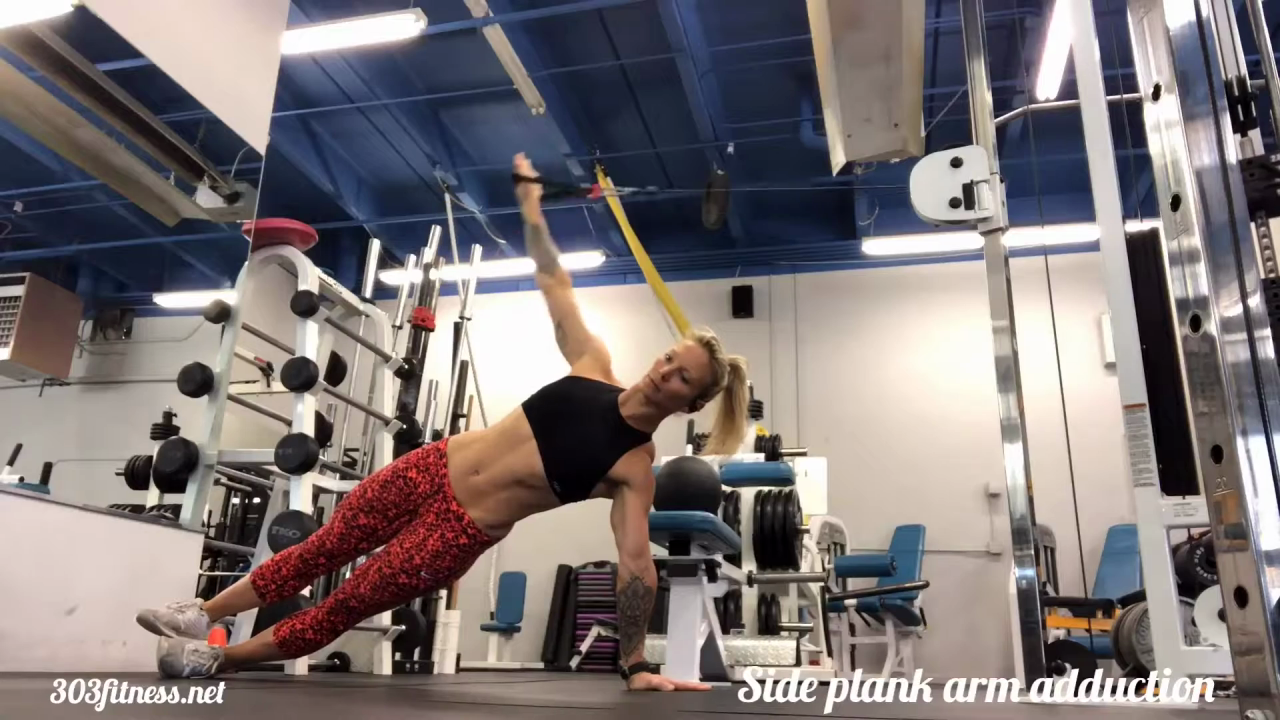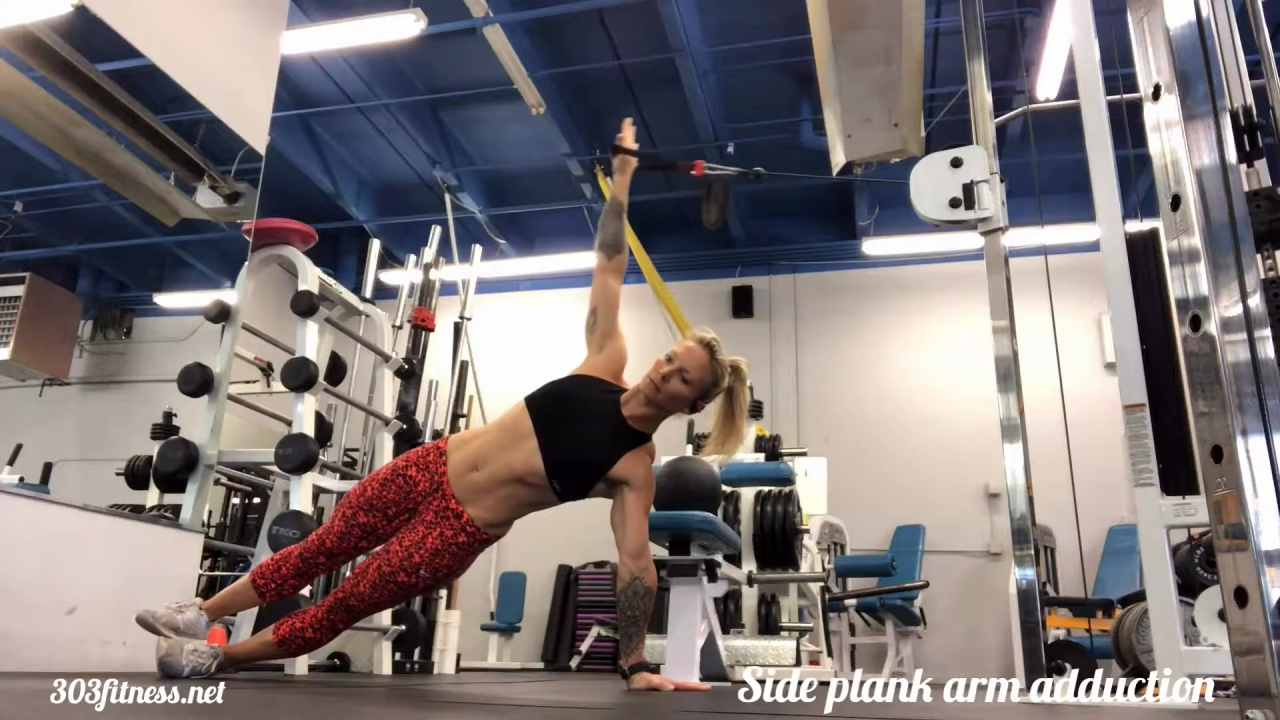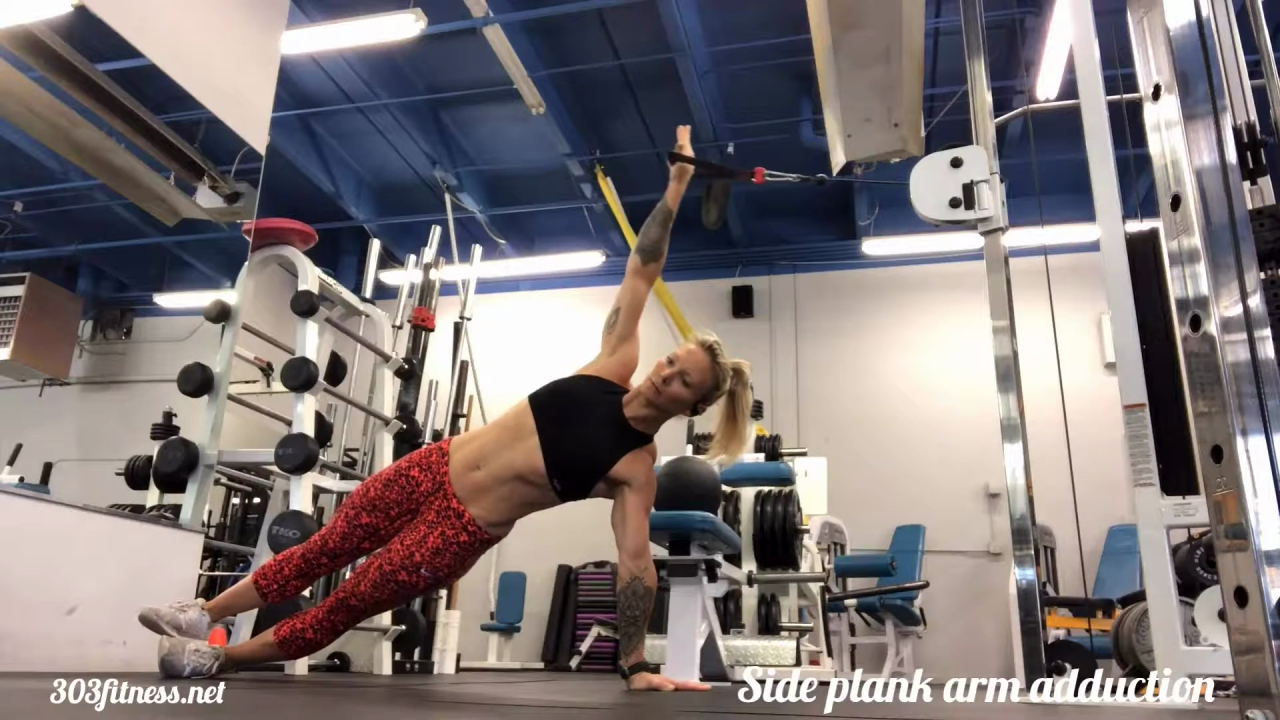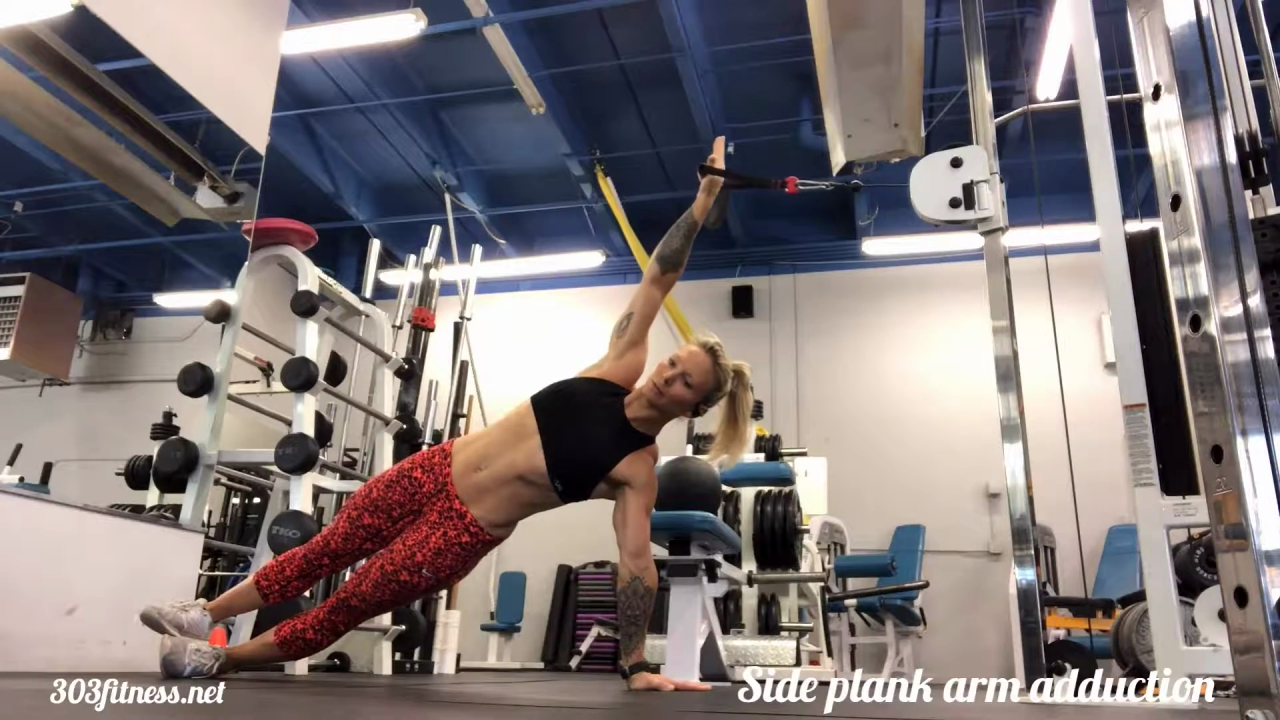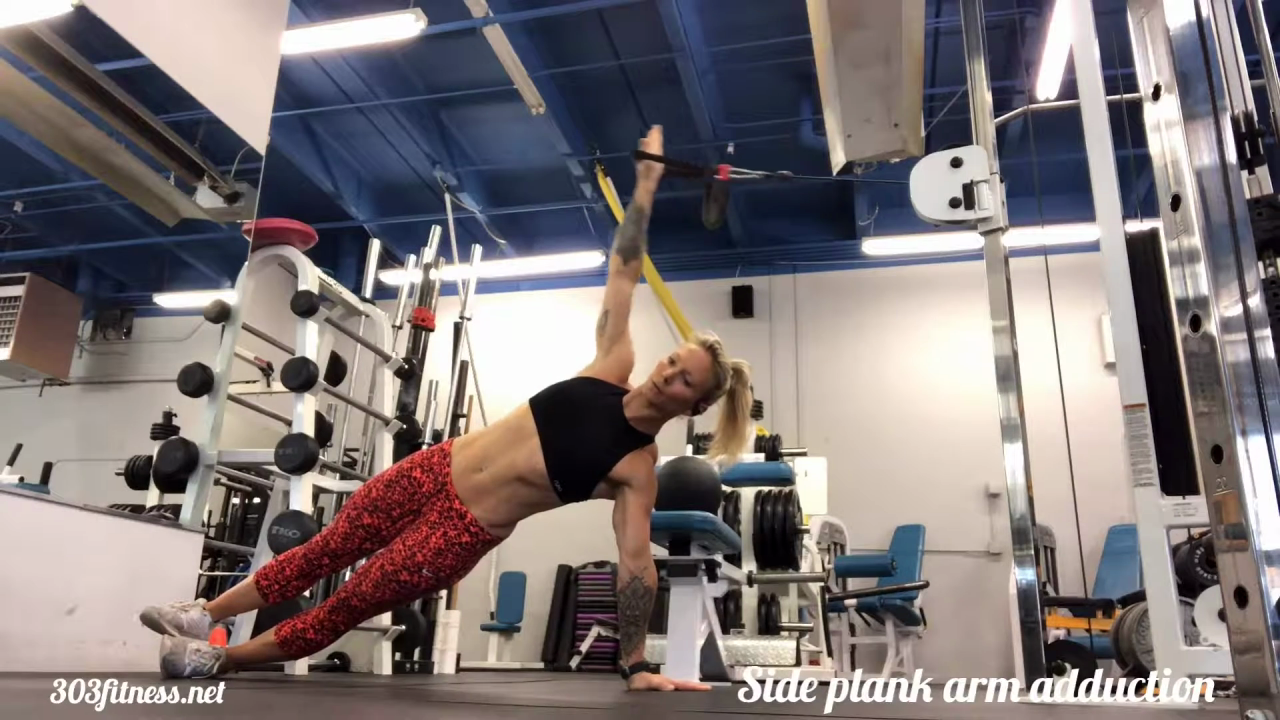
dt=0.5s
person 1, frame 1
left shoulder: (636, 467)
right shoulder: (595, 369)
left elbow: (636, 562)
right elbow: (554, 283)
left wrist: (636, 665)
right wrist: (532, 200)
left hip: (462, 532)
right hip: (435, 469)
left knee: (344, 608)
right knee: (321, 549)
left ankle: (217, 659)
right ankle: (200, 614)
person 1, frame 2
left shoulder: (636, 467)
right shoulder: (605, 367)
left elbow: (636, 561)
right elbow: (609, 268)
left wrist: (635, 663)
right wrist: (621, 173)
left hip: (462, 529)
right hip: (435, 467)
left knee: (342, 606)
right knee: (321, 549)
left ankle: (217, 659)
right ankle: (200, 613)
person 1, frame 3
left shoulder: (636, 469)
right shoulder: (613, 369)
left elbow: (636, 562)
right elbow: (640, 274)
left wrist: (635, 664)
right wrist: (676, 186)
left hip: (463, 530)
right hip: (435, 468)
left knee: (344, 607)
right knee: (324, 550)
left ankle: (217, 659)
right ankle: (203, 614)
person 1, frame 4
left shoulder: (638, 469)
right shoulder: (618, 371)
left elbow: (636, 563)
right elbow: (656, 281)
left wrist: (636, 664)
right wrist: (703, 200)
left hip: (465, 531)
right hip: (438, 470)
left knee: (346, 607)
right knee: (324, 551)
left ankle: (220, 658)
right ankle: (205, 613)
person 1, frame 5
left shoulder: (638, 469)
right shoulder: (612, 371)
left elbow: (636, 562)
right elbow: (623, 274)
left wrist: (636, 664)
right wrist: (646, 185)
left hip: (465, 533)
right hip: (438, 470)
left knee: (344, 608)
right knee: (326, 550)
left ankle: (217, 660)
right ankle: (204, 614)
